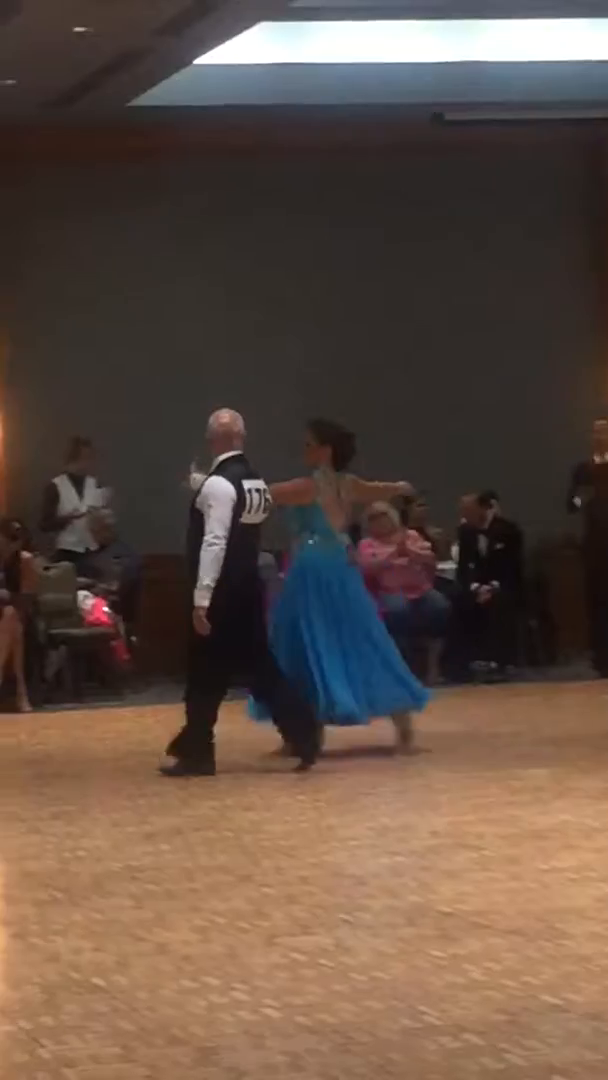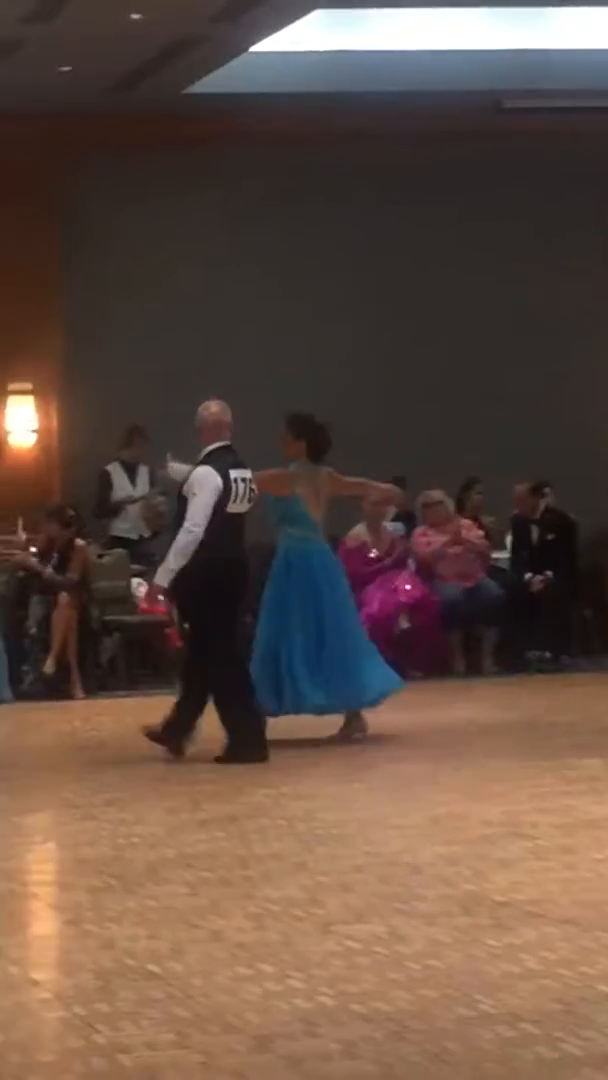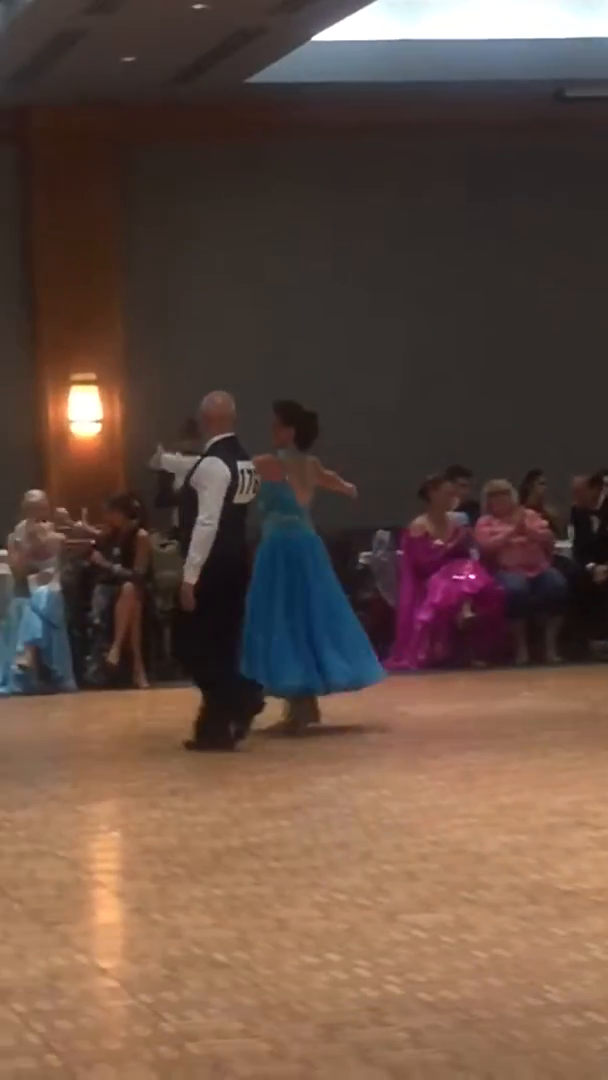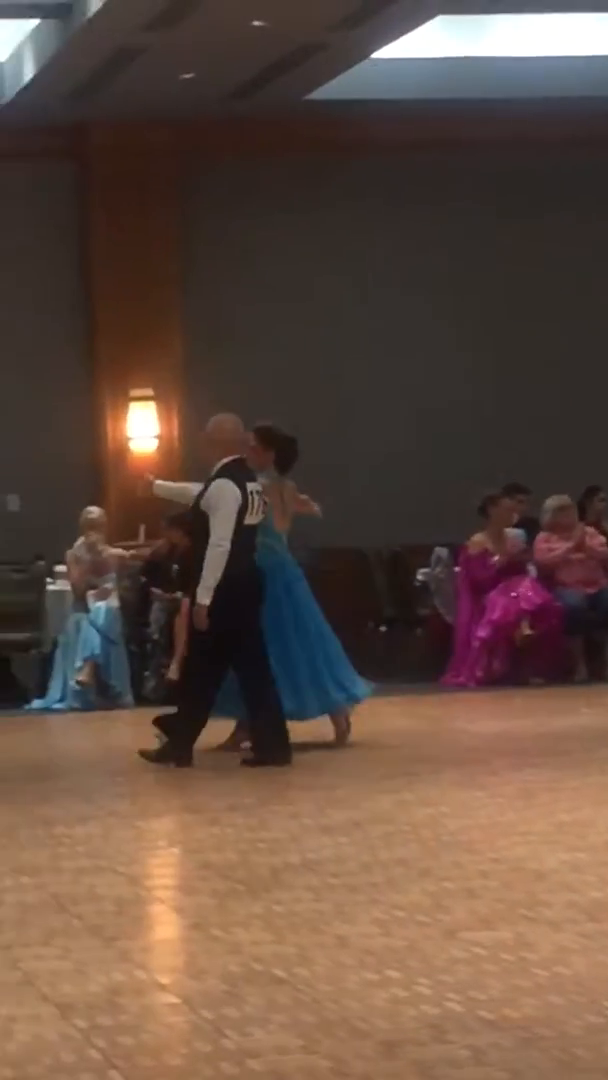
dt=0.3s
person 1, frame 1
left shoulder: (218, 484)
right shoulder: (255, 480)
left elbow: (214, 544)
left wrist: (201, 598)
right wrist: (198, 483)
left hip: (225, 591)
right hip: (249, 586)
left knee: (206, 674)
right knee: (259, 667)
left ankle: (194, 755)
right ankle: (304, 738)
person 1, frame 2
left shoulder: (206, 472)
right shoulder: (240, 468)
left elbow: (192, 531)
left wrist: (162, 576)
right wrist: (174, 471)
left hip: (208, 575)
right hip: (231, 570)
left knee: (220, 656)
right knee: (204, 653)
left ankle: (248, 740)
right ankle: (178, 730)
person 1, frame 3
left shoulder: (214, 463)
right shoulder: (239, 459)
left elbow: (207, 524)
left wrist: (189, 576)
left hip: (214, 568)
right hip: (233, 563)
left knee: (194, 645)
right knee: (217, 645)
left ankle: (243, 702)
right ankle: (217, 728)
person 1, frame 4
left shoulder: (224, 486)
right shoulder: (246, 480)
left elbow: (219, 547)
right elbow: (203, 499)
left wrist: (202, 598)
right wrist: (159, 486)
left hip: (225, 590)
right hip: (244, 584)
left knee: (201, 668)
right knee: (252, 664)
left ankle: (179, 745)
right ankle: (271, 744)
person 2, frame 1
left shoulder: (307, 487)
right shoulder: (348, 485)
right elbow: (380, 491)
right wrist: (400, 487)
left hip: (313, 571)
right hip: (340, 569)
left knee: (305, 649)
right knee: (354, 645)
right ankle: (400, 712)
person 2, frame 2
left shoulder: (283, 479)
right shoulder: (326, 477)
right elbow: (358, 485)
right wrist: (387, 491)
left hip: (295, 563)
right hip: (321, 562)
left knee: (289, 639)
right knee: (330, 634)
right ankle: (354, 715)
person 2, frame 3
left shoulder: (272, 464)
right shoulder: (311, 465)
right elbow: (334, 481)
right wrist: (349, 488)
left hip: (282, 548)
right hip: (306, 547)
left knee: (280, 624)
right knee: (313, 622)
left ankle: (299, 705)
right ankle: (306, 704)
person 2, frame 4
left shoulder: (259, 487)
right shoulder: (286, 488)
right elbow: (310, 507)
left hip: (266, 570)
right hip: (280, 569)
left knee: (262, 648)
right knee: (295, 646)
